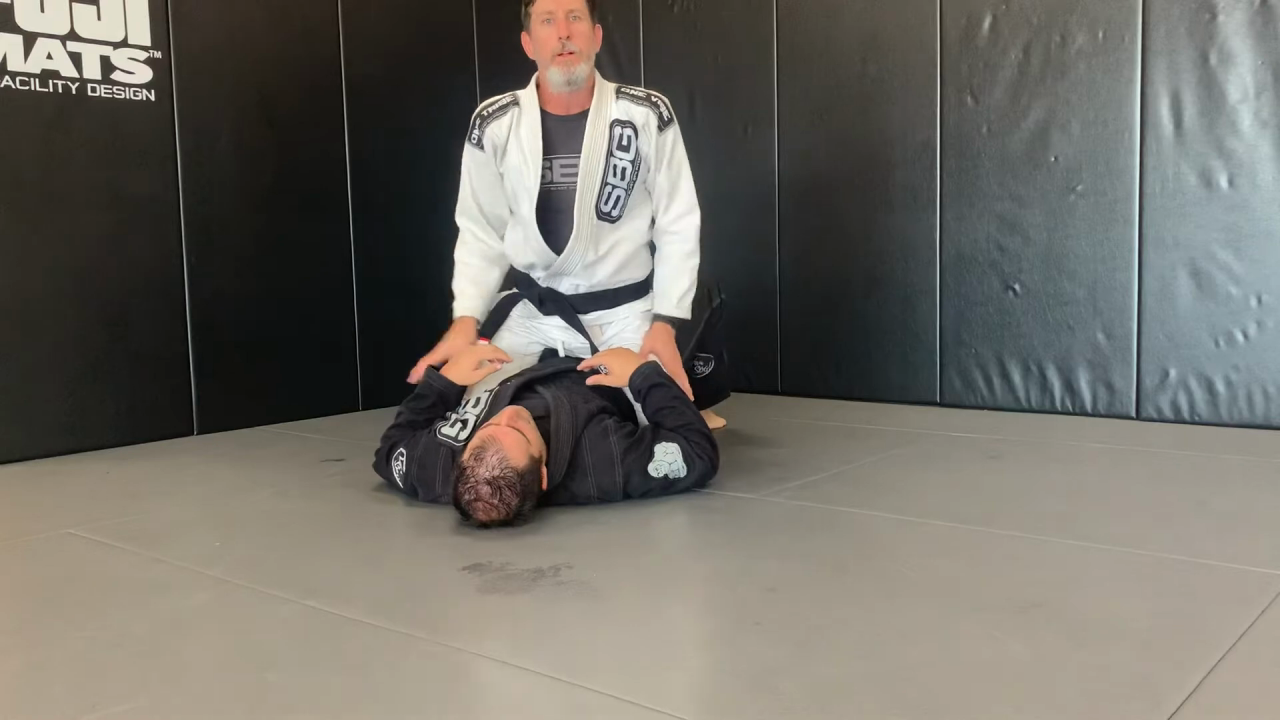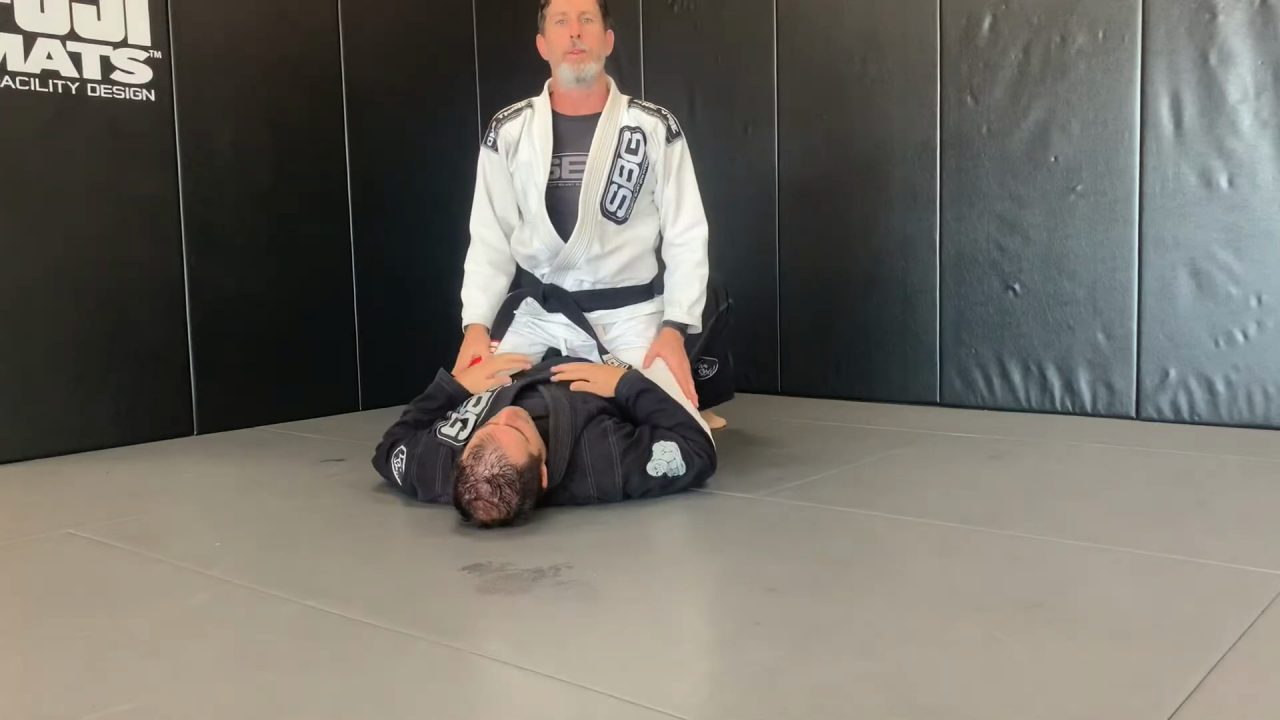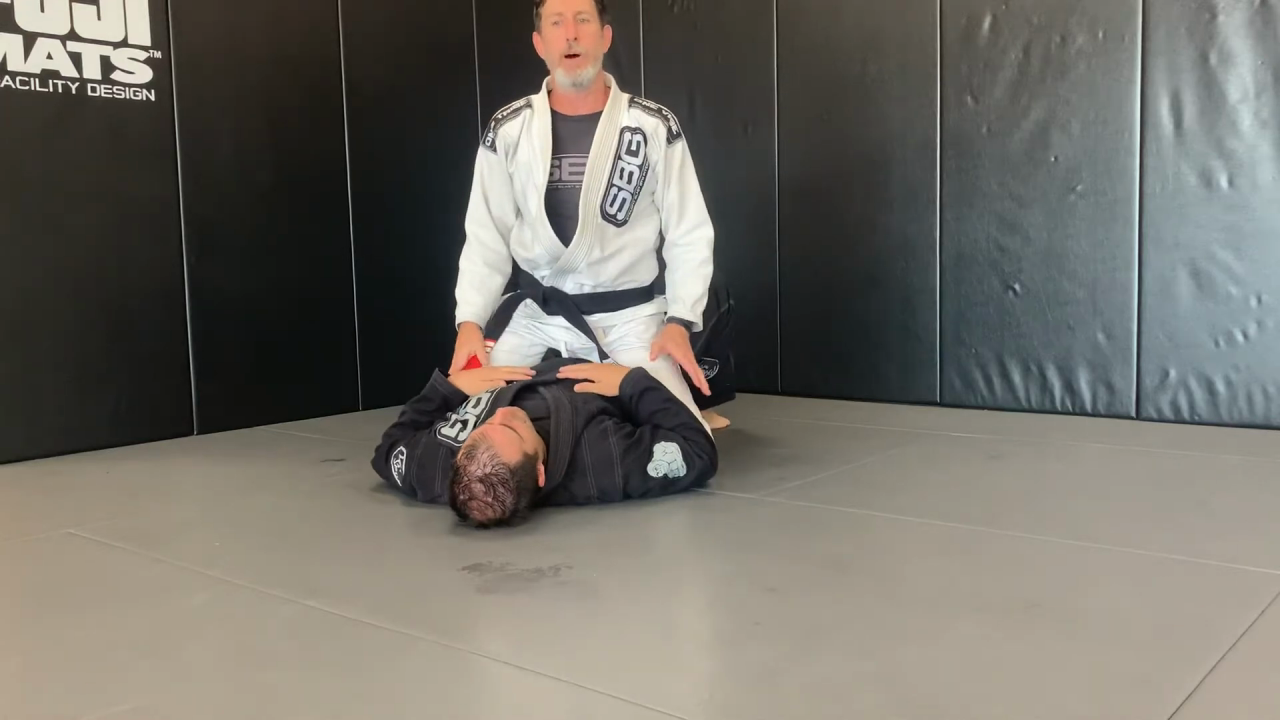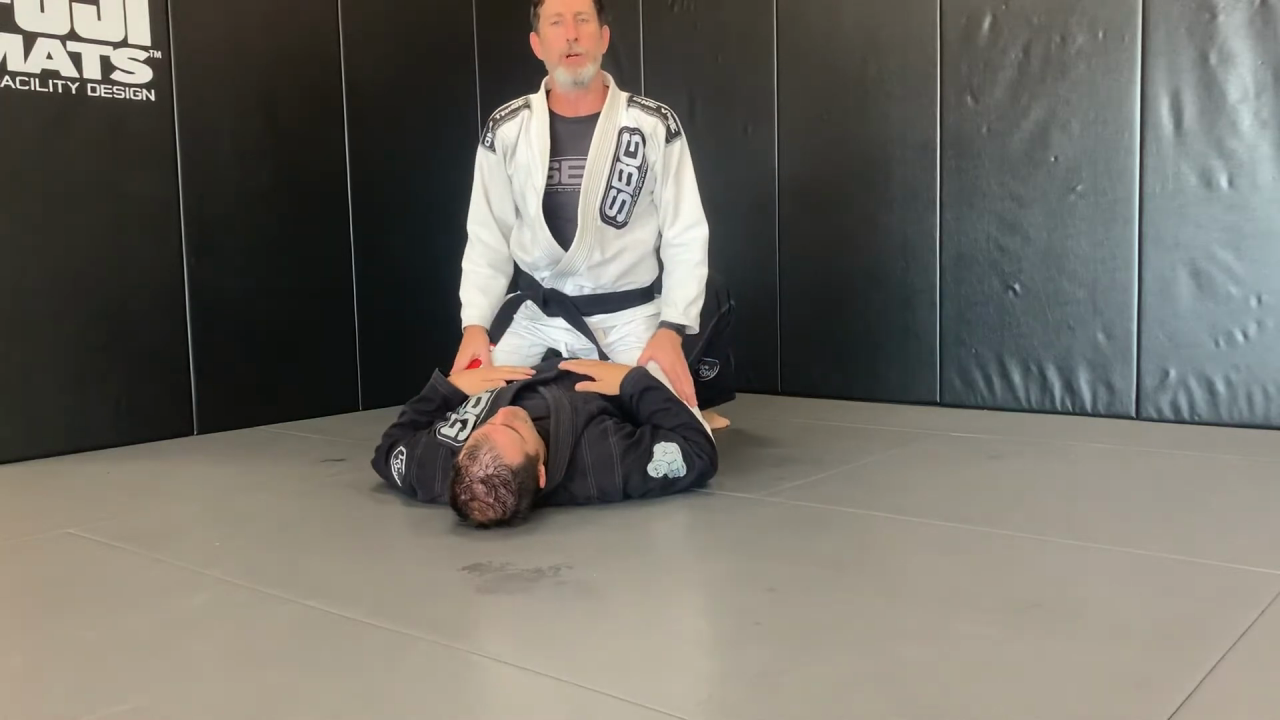
dt=0.7s
person 1, frame 1
left shoulder: (648, 116)
right shoulder: (494, 126)
left elbow: (679, 223)
right elbow: (481, 233)
left wrist: (665, 321)
right wrist: (466, 319)
left hip: (624, 313)
right hip: (530, 313)
person 1, frame 2
left shoulder: (655, 128)
right shoulder: (509, 131)
left elbow: (686, 236)
right elbow: (490, 238)
left wrist: (675, 327)
right wrist: (476, 325)
left hip: (631, 315)
right hip: (537, 316)
person 1, frame 3
left shoulder: (653, 126)
right shoulder: (507, 130)
left elbow: (689, 234)
right elbow: (488, 236)
left wrist: (680, 321)
right wrist: (469, 321)
left hip: (629, 317)
right hip: (535, 315)
person 1, frame 4
left shoulder: (655, 126)
right shoulder: (507, 130)
left elbow: (686, 237)
right elbow: (489, 239)
left wrist: (672, 328)
right wrist: (475, 324)
left hip: (630, 318)
right hip: (536, 315)
person 2, frame 1
left shoulder: (433, 470)
right shoulder: (603, 466)
left elbow: (391, 450)
right elbow: (700, 456)
left wrist: (444, 379)
right wrist: (645, 373)
person 2, frame 2
left shoulder: (433, 469)
right shoulder: (605, 465)
left elbow: (391, 450)
right elbow: (698, 455)
left wrist: (455, 385)
right wrist: (627, 384)
person 2, frame 3
left shoulder: (431, 469)
right shoulder: (603, 465)
left elbow: (389, 450)
right elbow: (700, 456)
left wrist: (449, 385)
right wrist: (634, 382)
person 2, frame 4
left shoulder: (430, 469)
right shoulder: (605, 464)
left elbow: (388, 451)
right elbow: (700, 456)
left wrist: (449, 386)
right wrist: (634, 380)
